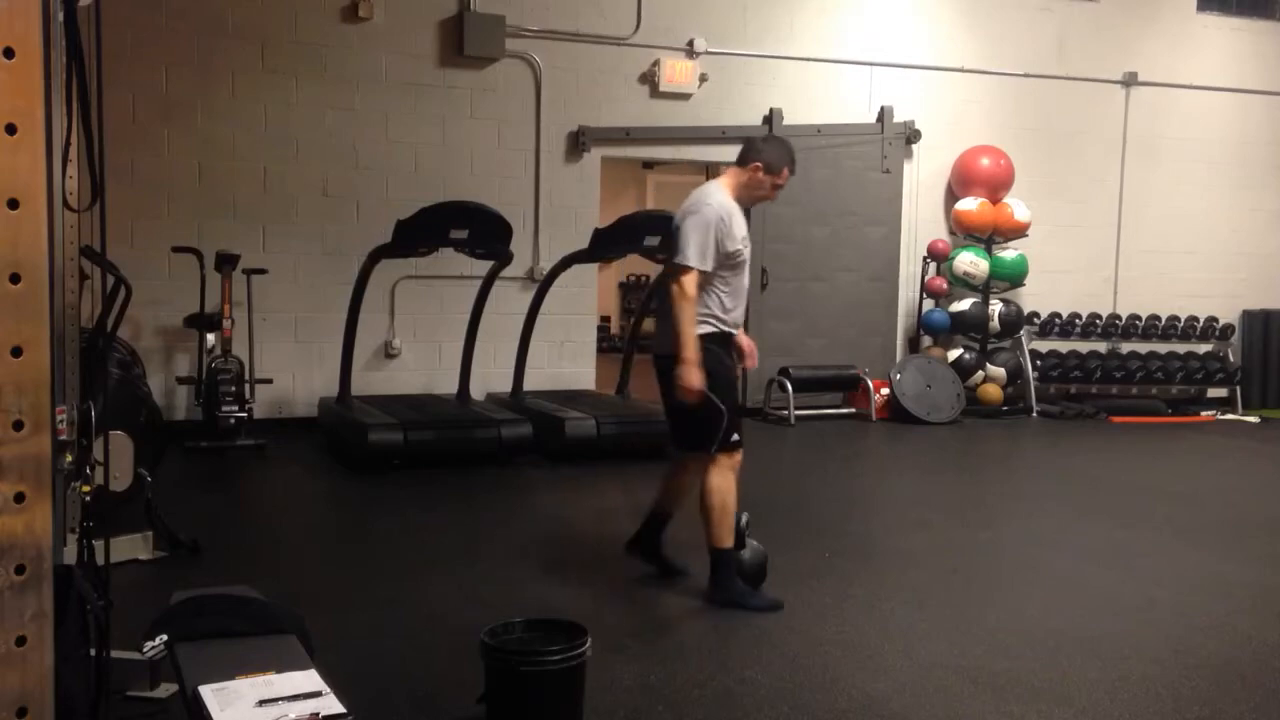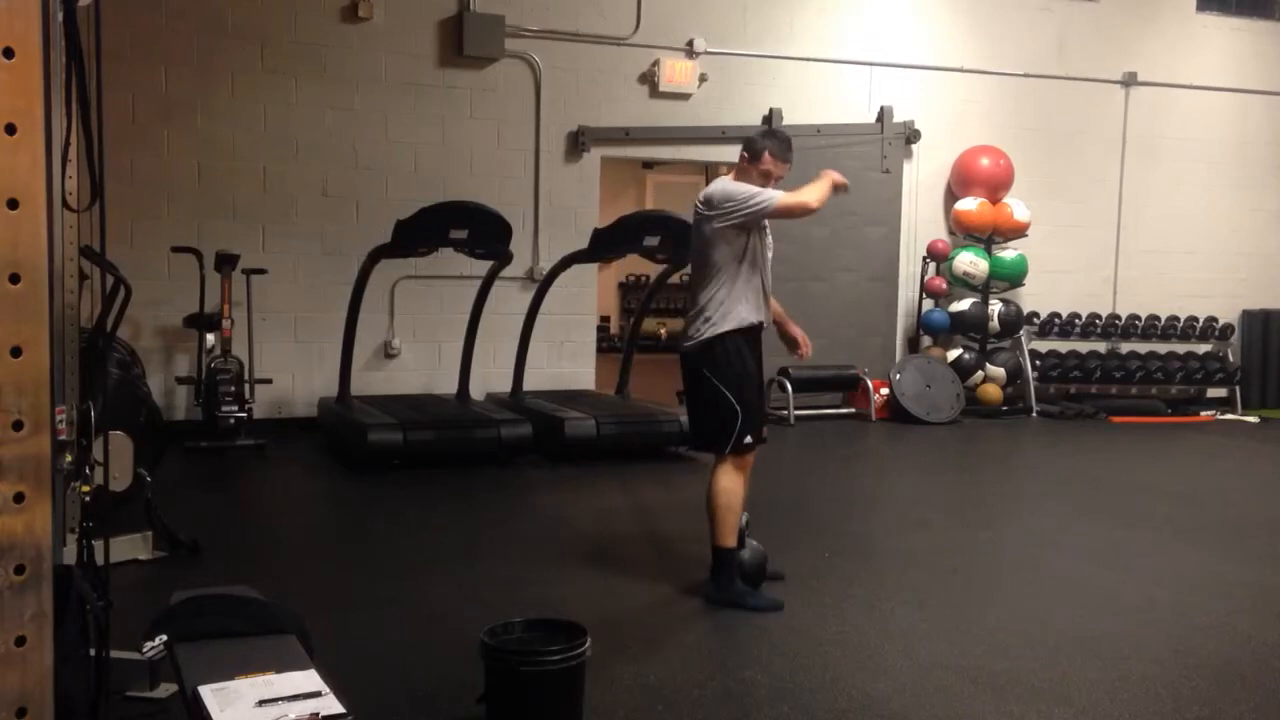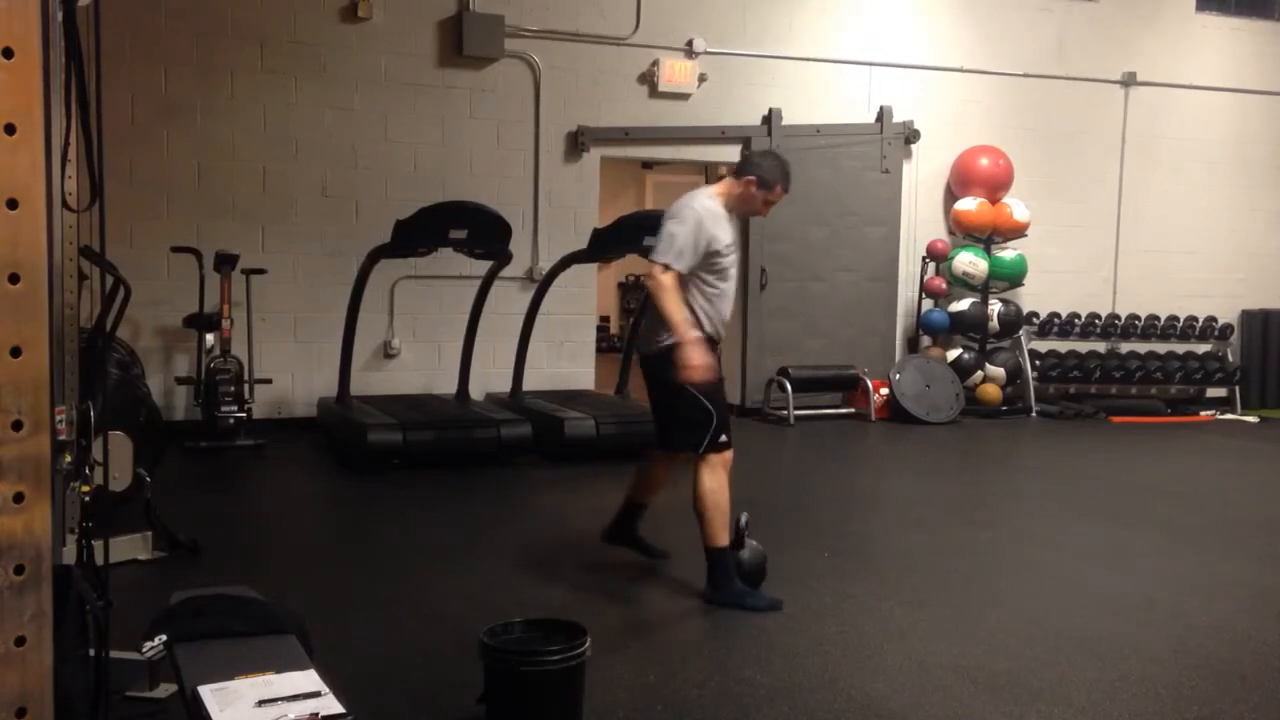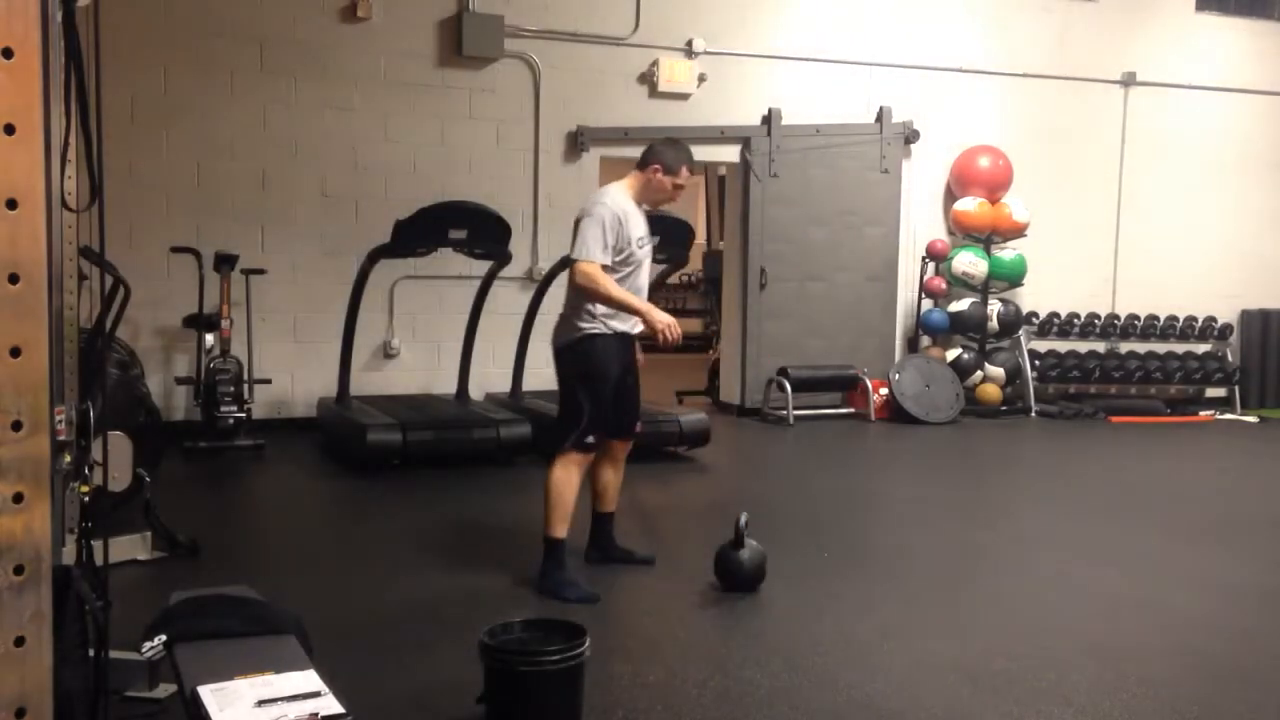
dt=0.7s
person 1, frame 1
left shoulder: (727, 206)
right shoulder: (710, 209)
right elbow: (684, 285)
left wrist: (737, 334)
right wrist: (689, 360)
left hip: (712, 343)
right hip: (698, 346)
left knee: (698, 451)
right knee: (725, 455)
left ankle: (649, 539)
right ankle: (724, 579)
person 1, frame 2
left shoulder: (748, 206)
right shoulder: (723, 197)
right elbow: (806, 203)
left wrist: (785, 323)
right wrist: (829, 179)
left hip: (739, 338)
right hip: (719, 344)
left knee: (742, 453)
right knee: (735, 456)
left ankle: (732, 557)
right ankle: (724, 580)
person 1, frame 3
left shoulder: (724, 215)
right shoulder: (696, 212)
right elbow: (661, 277)
right wrist: (689, 345)
left hip: (691, 346)
right hip: (680, 349)
left knee: (676, 446)
right knee: (716, 455)
left ankle: (624, 525)
right ankle: (723, 580)
person 1, frame 4
left shoulder: (635, 209)
right shoulder: (608, 207)
right elbow: (586, 274)
left wrist: (639, 326)
right wrist: (649, 311)
left hip: (616, 339)
right hip: (590, 340)
left knee: (619, 443)
right knee: (580, 450)
left ankle: (602, 541)
right ankle: (553, 567)
